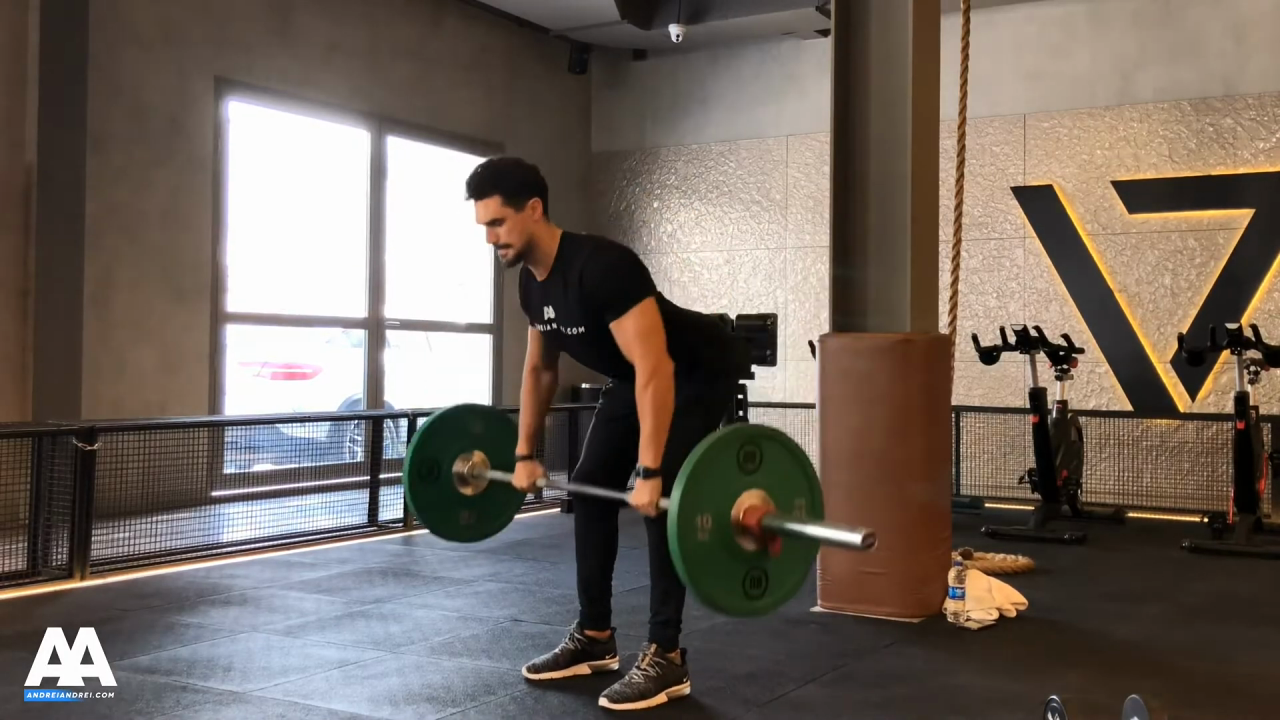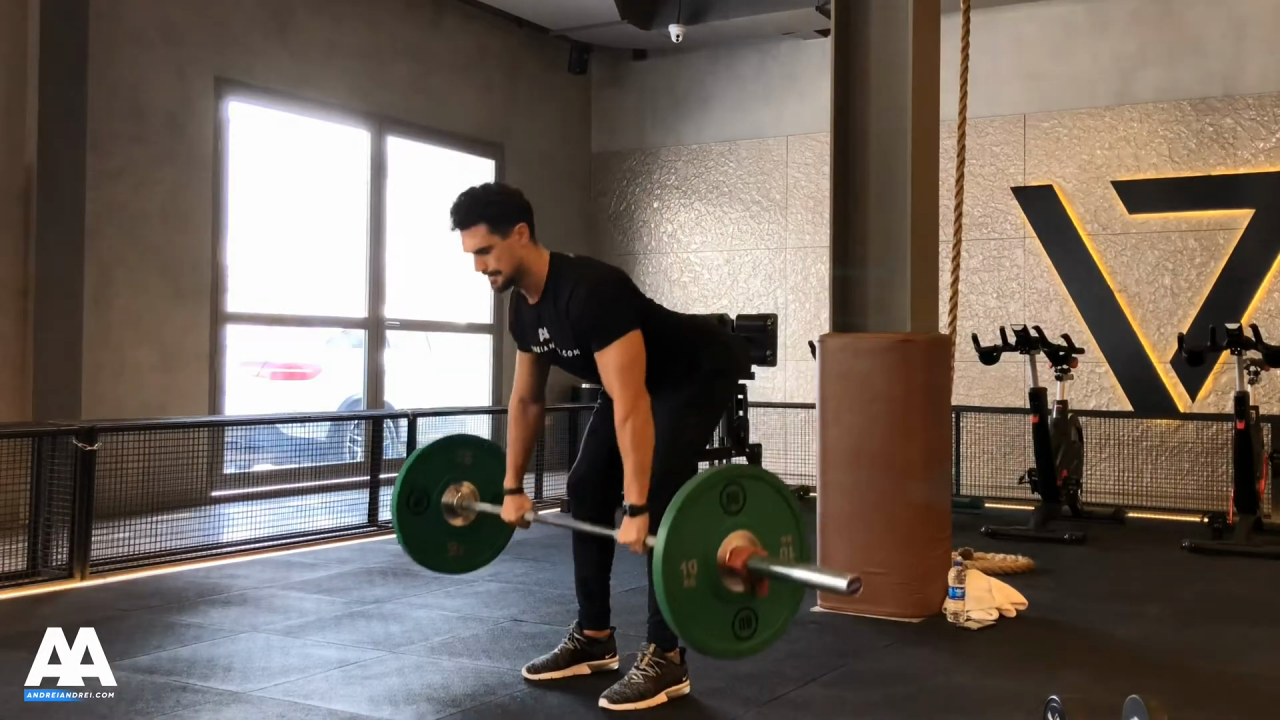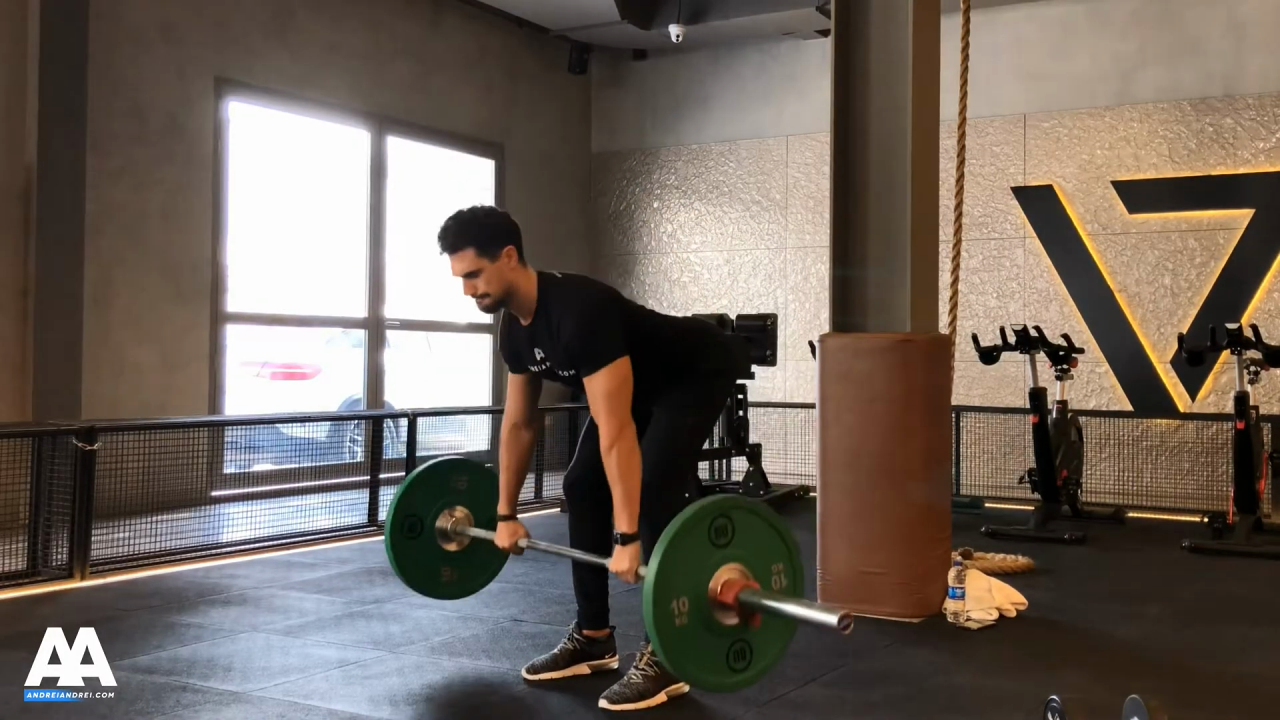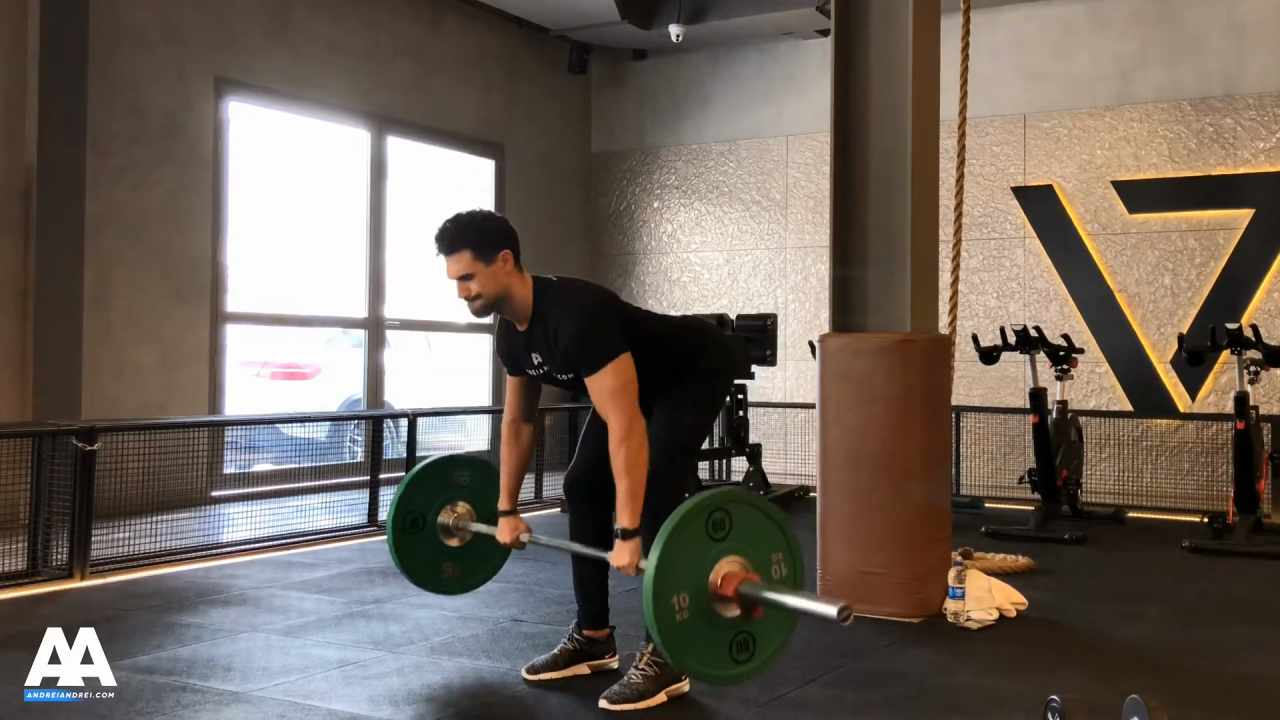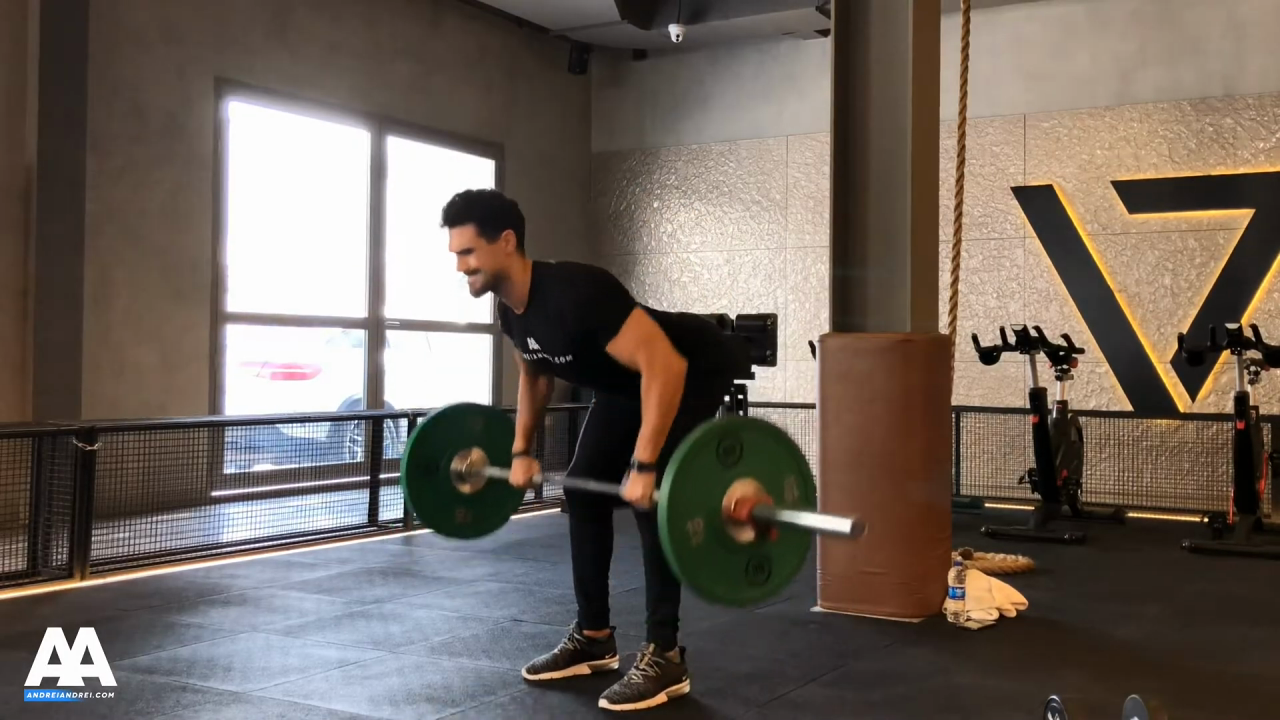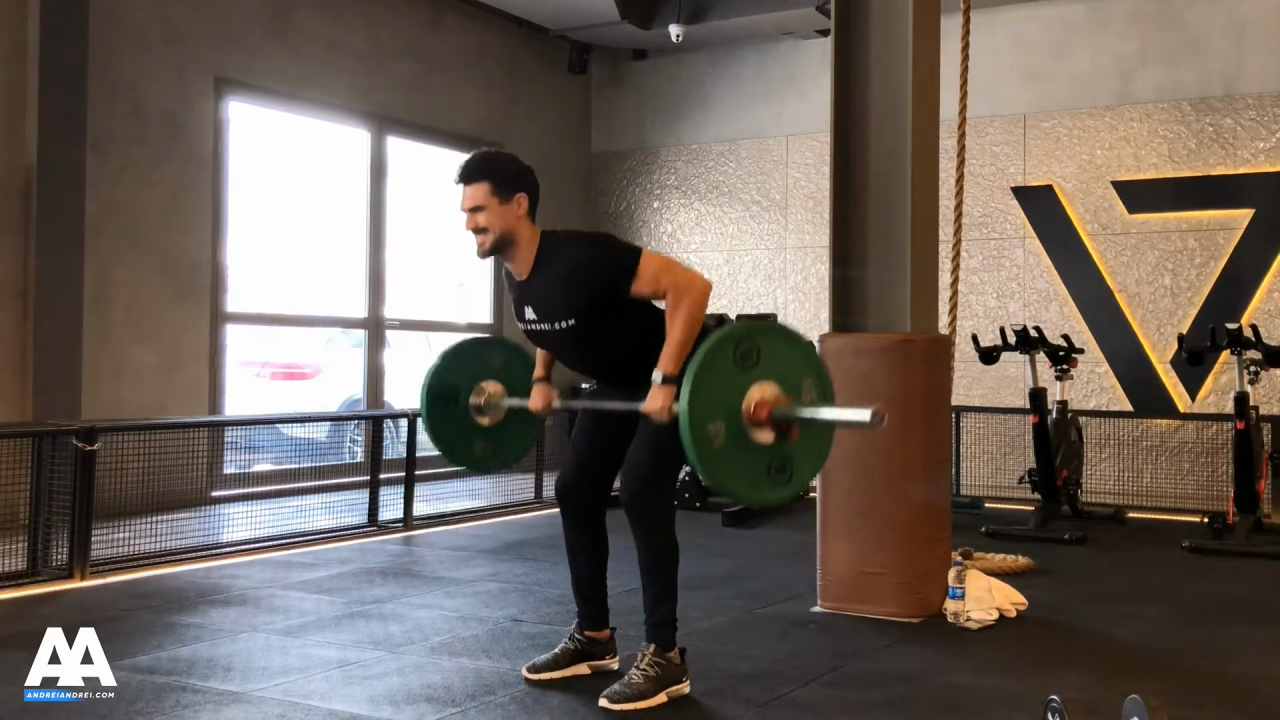
dt=0.2s
person 1, frame 1
left shoulder: (601, 267)
right shoulder: (531, 284)
left elbow: (655, 368)
right elbow: (539, 370)
left wrist: (650, 472)
right wrist: (525, 453)
left hip: (698, 371)
right hip: (630, 377)
left knee: (661, 500)
right knee: (590, 490)
left ankle: (665, 658)
right ankle: (594, 636)
person 1, frame 2
left shoulder: (590, 291)
right shoulder: (523, 309)
left elbow: (631, 407)
right elbow: (526, 400)
left wrist: (637, 512)
right wrist: (513, 487)
left hip: (699, 371)
right hip: (638, 379)
left knee: (659, 494)
right knee: (585, 489)
left ankle: (664, 657)
right ankle: (593, 637)
person 1, frame 3
left shoulder: (580, 312)
right shoulder: (515, 329)
left elbow: (616, 433)
right elbow: (518, 425)
left wrist: (628, 540)
right wrist: (506, 514)
left hip: (697, 372)
right hip: (642, 379)
left knee: (655, 492)
right knee: (581, 487)
left ankle: (663, 658)
right ankle: (593, 636)
person 1, frame 4
left shoulder: (578, 315)
right shoulder: (511, 333)
left elbow: (625, 428)
right elbow: (518, 423)
left wrist: (628, 534)
right wrist: (507, 510)
left hip: (696, 371)
right hip: (640, 378)
left knee: (656, 493)
right knee: (582, 487)
left ankle: (664, 657)
right ankle: (593, 636)
person 1, frame 5
left shoulder: (575, 293)
right shoulder: (511, 312)
left elbow: (666, 367)
right elbow: (534, 376)
left wrist: (645, 468)
right wrist: (522, 451)
left hip: (693, 370)
right hip: (623, 374)
left knee: (651, 497)
right knee: (584, 491)
left ankle: (664, 657)
right ankle: (593, 636)
person 1, frame 6
left shoulder: (581, 257)
right shoulder: (515, 277)
left elbow: (691, 288)
left wrist: (666, 383)
right wrist: (541, 380)
left hip: (682, 369)
right hip: (615, 381)
left knee: (642, 493)
right knee: (575, 490)
left ankle: (664, 657)
right ankle: (593, 636)
